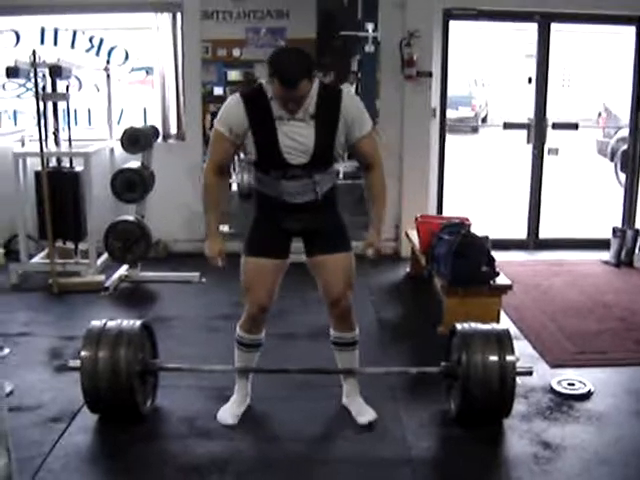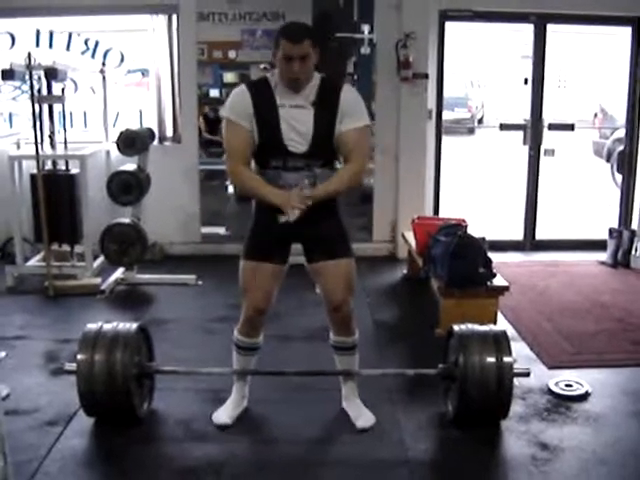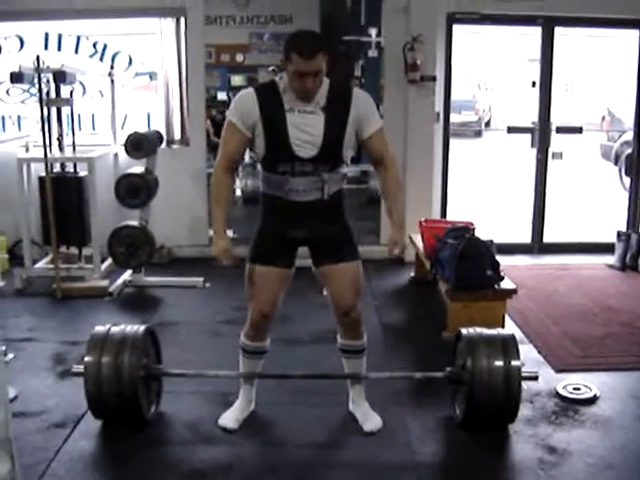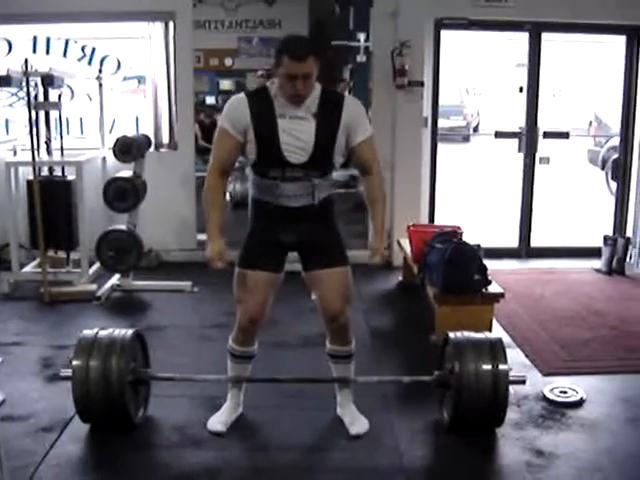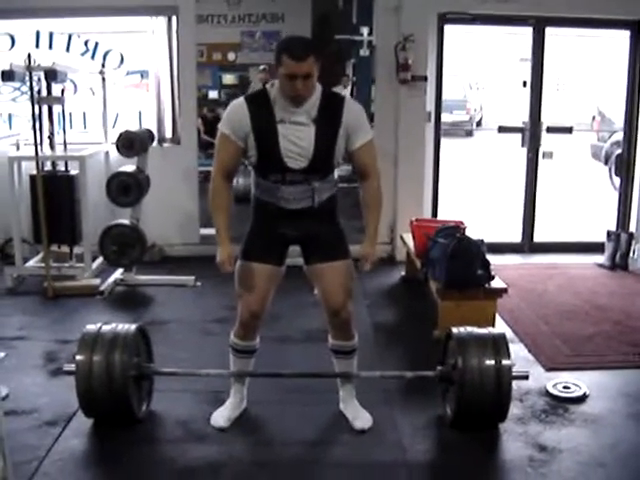
dt=1s
person 1, frame 1
left shoulder: (344, 105)
right shoulder: (241, 107)
left elbow: (372, 165)
right elbow: (216, 172)
left wrist: (376, 225)
right wrist: (213, 234)
left hip: (322, 212)
right hip: (271, 213)
left knee: (341, 303)
right knee: (256, 307)
left ankle: (352, 392)
right ankle: (241, 391)
person 1, frame 2
left shoulder: (344, 97)
right shoulder: (246, 98)
left elbow: (358, 164)
right elbow: (236, 166)
left wrist: (308, 197)
right wrist: (281, 197)
left hip: (323, 214)
right hip: (270, 213)
left knee: (341, 307)
right knee: (253, 309)
left ankle: (350, 395)
right ankle: (239, 393)
person 1, frame 3
left shoulder: (354, 101)
right shoulder: (252, 102)
left elbow: (385, 163)
right elbow: (225, 168)
left wrist: (396, 225)
right wrist: (220, 232)
left hip: (329, 218)
right hip: (276, 218)
left knee: (349, 311)
right knee: (259, 314)
left ankle: (357, 397)
right ankle: (245, 397)
person 1, frame 4
left shoulder: (345, 109)
right shoulder: (244, 107)
left elbow: (371, 171)
right elbow: (217, 173)
left wrist: (378, 232)
right wrist: (214, 237)
left hip: (319, 222)
right hip: (266, 223)
left knee: (338, 316)
right knee: (247, 318)
left ankle: (345, 401)
right ankle: (233, 400)
person 1, frame 5
left shoulder: (346, 111)
right shoulder: (244, 111)
left elbow: (369, 176)
right elbow: (221, 177)
left wrist: (371, 238)
right wrist: (223, 241)
left hip: (321, 219)
right hip: (268, 219)
left knee: (340, 310)
right knee: (249, 312)
left ankle: (348, 396)
right ankle: (237, 395)
